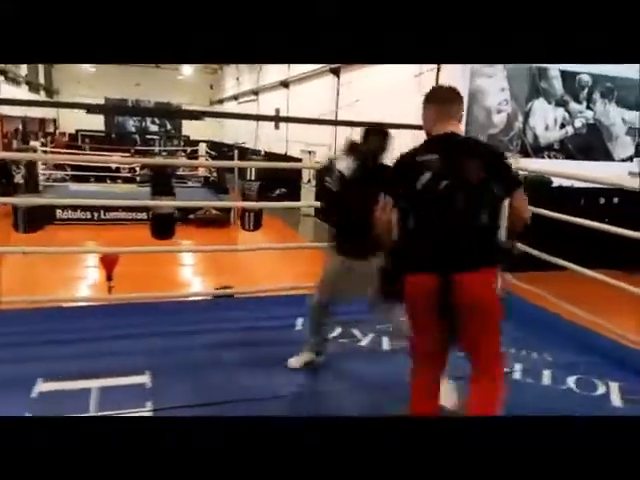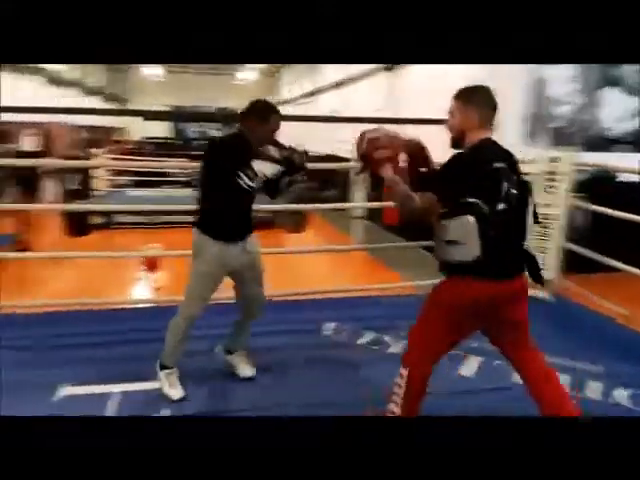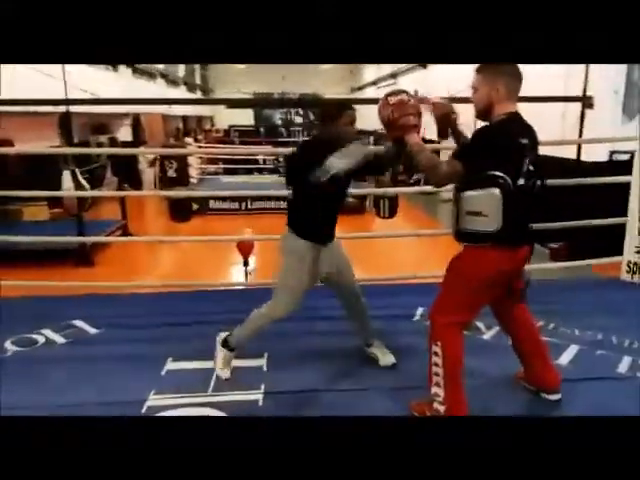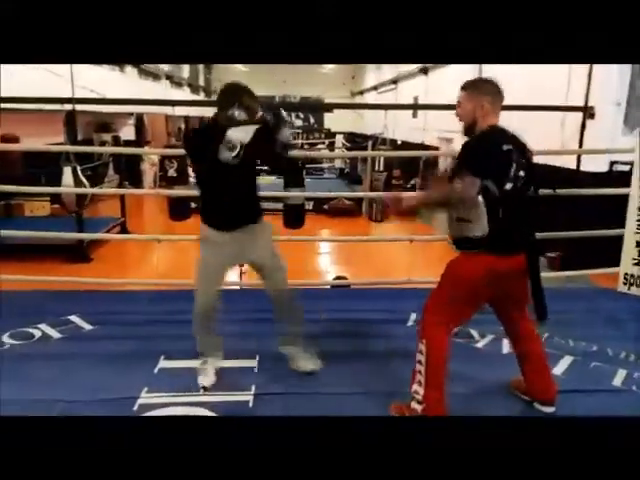
dt=0.7s
person 1, frame 1
left shoulder: (409, 161)
right shoulder: (488, 156)
left elbow: (382, 221)
right elbow: (522, 213)
left wrist: (397, 254)
right wrist: (503, 243)
left hip: (422, 275)
right hip: (475, 275)
left knee: (427, 363)
right knee: (488, 368)
person 1, frame 2
left shoulder: (464, 163)
right shoulder: (506, 161)
left elbow: (419, 206)
left wrist: (388, 174)
right wrist: (430, 175)
left hip: (468, 283)
right hip: (511, 279)
left knee: (419, 351)
right knee: (524, 354)
left ankle: (399, 413)
right ankle: (565, 412)
person 1, frame 3
left shoulder: (492, 135)
right shoulder: (523, 133)
left elbow: (441, 175)
left wrist: (411, 137)
right wrist: (453, 129)
left hip: (487, 250)
right hip: (515, 245)
left knee: (445, 322)
right knee: (512, 310)
left ankle: (448, 408)
right ankle: (545, 380)
person 1, frame 4
left shoulder: (479, 145)
right shoulder: (517, 146)
left elbow: (463, 193)
left wrist: (414, 200)
right wrist: (454, 179)
left hip: (481, 256)
right hip: (517, 253)
left knee: (435, 321)
right knee: (518, 320)
left ankle: (426, 407)
right ankle: (542, 391)
person 2, frame 1
left shoulder: (387, 176)
right shoulder: (341, 167)
right elbow: (330, 211)
right wrist: (340, 172)
left hip: (375, 258)
right hip: (344, 255)
right knee: (319, 304)
right ankle: (315, 351)
person 2, frame 2
left shoulder: (256, 153)
right shoulder: (219, 149)
left elbow: (271, 190)
right elbow: (234, 189)
left wrist: (287, 169)
right wrist: (263, 169)
left hip: (244, 239)
right hip: (213, 241)
left knee: (253, 301)
right knee: (191, 309)
left ankle: (232, 350)
right ankle: (167, 367)
person 2, frame 3
left shoulder: (341, 149)
right shoulder: (310, 150)
left elbow: (377, 166)
right wrist: (346, 159)
left hip: (326, 241)
right hip: (302, 242)
left knee: (352, 295)
right knee: (281, 307)
left ankle: (370, 342)
right ankle: (229, 343)
person 2, frame 4
left shoulder: (252, 133)
right shoulder: (199, 136)
left elbow: (281, 165)
right elbow: (211, 172)
left wrist: (274, 133)
right wrist: (235, 138)
left hip: (253, 226)
right hip: (216, 232)
left knee: (280, 289)
right knee: (205, 302)
left ankle: (293, 345)
right ankle: (209, 357)
